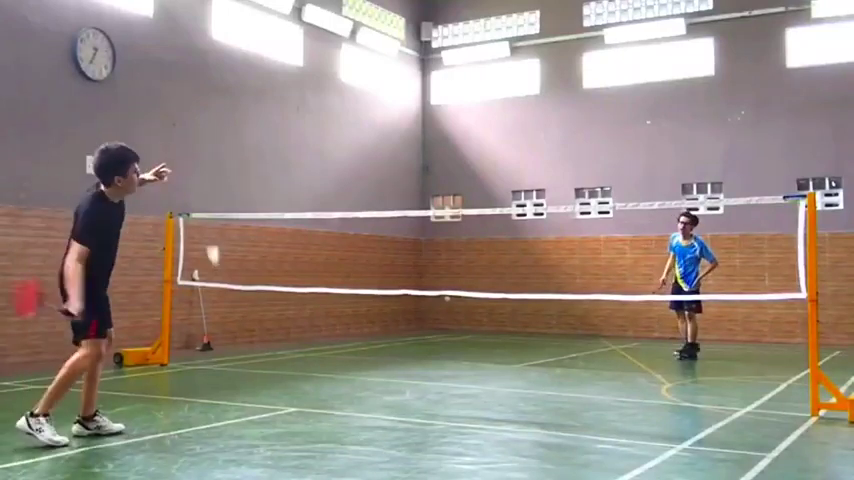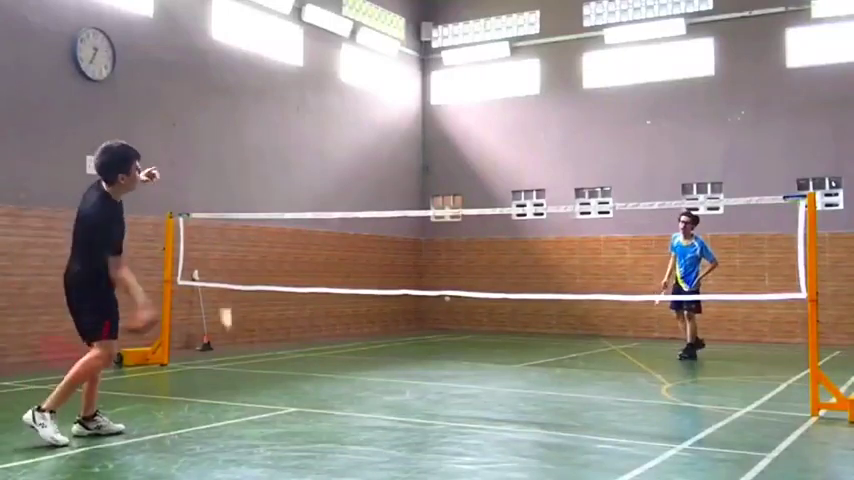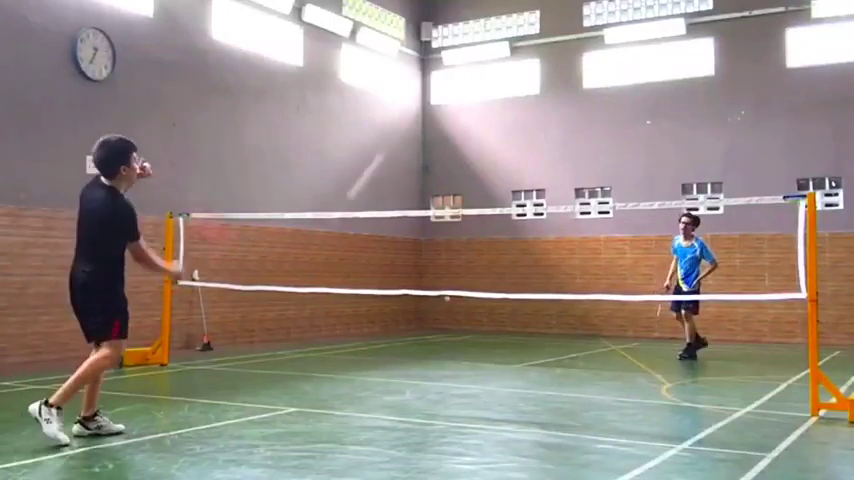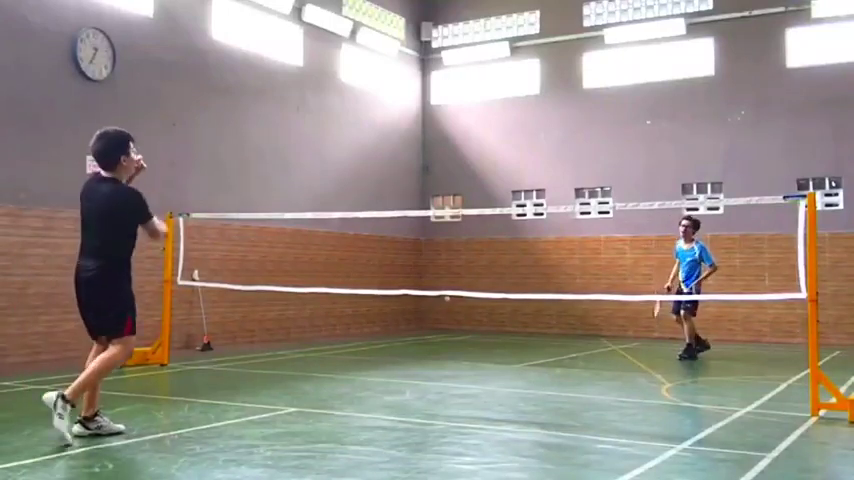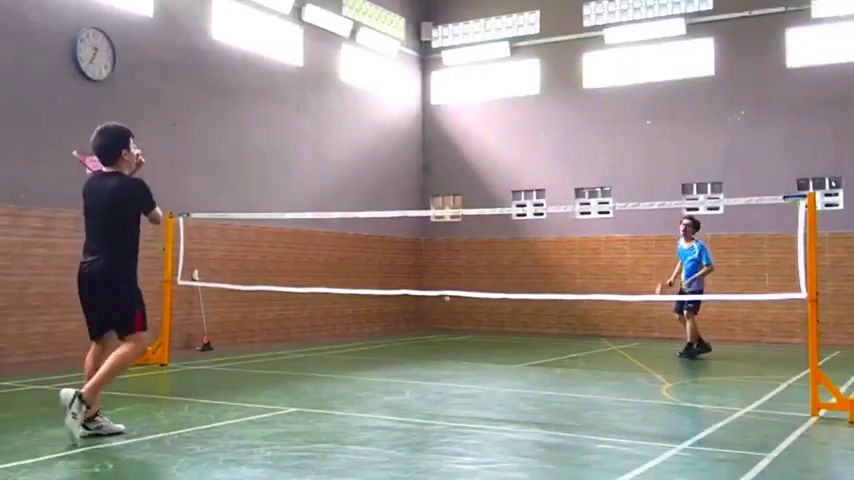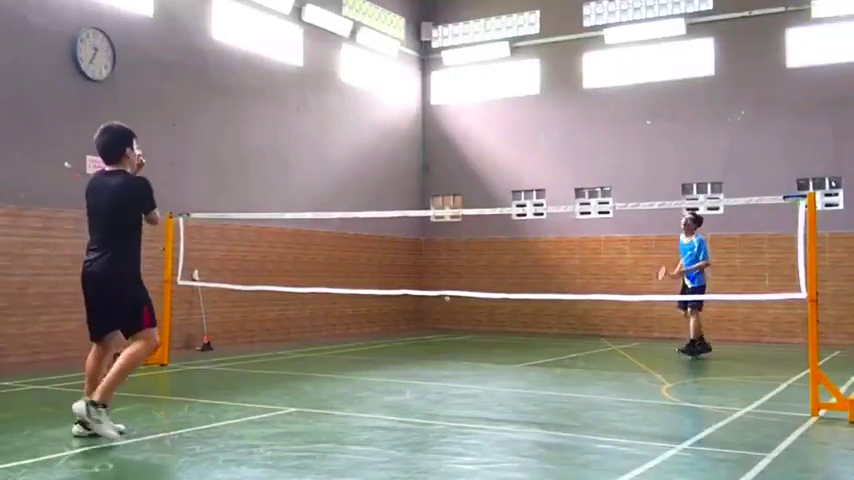
dt=0.1s
person 1, frame 1
left shoulder: (109, 194)
right shoulder: (94, 213)
left elbow: (127, 188)
right elbow: (74, 259)
left wrist: (148, 179)
right wrist: (75, 300)
left hip: (93, 285)
right hip: (84, 288)
left knee: (100, 346)
right knee: (90, 348)
left ankle: (88, 418)
right ankle: (37, 417)
person 1, frame 2
left shoulder: (103, 189)
right shoulder: (102, 213)
left elbow: (122, 186)
right elbow: (117, 269)
left wrist: (141, 179)
right wrist: (143, 304)
left hip: (93, 284)
right hip: (91, 287)
left knee: (100, 348)
right knee: (103, 351)
left ankle: (88, 417)
right ankle: (44, 411)
person 1, frame 3
left shoulder: (93, 187)
right shoulder: (120, 209)
right elbow: (140, 256)
left wrist: (134, 179)
right wrist: (169, 269)
left hip: (83, 281)
right hip: (103, 285)
left knee: (103, 346)
right knee: (111, 351)
left ankle: (89, 417)
right ankle: (52, 405)
person 1, frame 4
left shoulder: (91, 185)
right shoulder: (129, 199)
right elbow: (155, 231)
left wrist: (131, 175)
right wrist: (161, 225)
left hip: (87, 277)
right hip: (110, 281)
left knee: (104, 344)
right knee: (121, 347)
left ankle: (89, 417)
right ankle: (65, 398)
person 1, frame 5
left shoulder: (91, 183)
right shoulder: (135, 187)
right elbow: (155, 218)
left wrist: (129, 172)
left hip: (89, 274)
right hip: (116, 277)
left knee: (103, 341)
right knee: (136, 342)
left ankle: (90, 418)
right ankle: (81, 395)
person 1, frame 6
left shoulder: (94, 184)
right shoulder: (138, 186)
right elbow: (153, 220)
left hip: (93, 272)
right hip: (120, 275)
left knee: (104, 343)
right knee: (146, 340)
left ankle: (90, 417)
right ankle: (96, 401)
person 2, frame 1
left shoulder: (699, 243)
right shoulder: (674, 238)
left elbow: (714, 263)
left wrist: (700, 277)
right wrist: (665, 275)
left hip: (691, 285)
right hip: (678, 282)
left knee: (689, 315)
right knee: (679, 314)
left ankle: (691, 349)
right ankle: (690, 344)
person 2, frame 2
left shoulder: (699, 243)
right shoulder: (675, 238)
left elbow: (714, 263)
left wrist: (700, 277)
right wrist: (667, 277)
left hip: (691, 285)
right hip: (678, 283)
left knee: (689, 314)
right knee: (679, 314)
left ankle: (691, 349)
right ankle: (695, 341)
person 2, frame 3
left shoulder: (699, 244)
right shoulder: (676, 241)
left elbow: (714, 264)
left wrist: (699, 279)
right wrist: (668, 279)
left hip: (691, 286)
right hip: (679, 284)
left knee: (686, 314)
right knee: (678, 315)
left ankle: (690, 349)
right ankle: (698, 339)
person 2, frame 4
left shoulder: (699, 247)
right shoulder: (678, 245)
left elbow: (713, 267)
left wrist: (698, 281)
right wrist: (670, 281)
left hip: (692, 288)
right hip: (681, 287)
left knee: (685, 314)
right knee: (678, 317)
left ankle: (690, 349)
right ankle: (700, 342)
person 2, frame 5
left shoulder: (699, 246)
right shoulder: (680, 244)
left elbow: (710, 267)
left wrist: (693, 279)
right wrist: (673, 278)
left hip: (695, 287)
right hip: (684, 287)
left knee: (689, 314)
right knee: (680, 316)
left ankle: (690, 348)
right ankle: (701, 344)
person 2, frame 6
left shoulder: (699, 240)
right shoulder: (682, 238)
left elbow: (706, 263)
left wrist: (686, 270)
right wrist: (676, 271)
left hip: (697, 283)
right hip: (686, 282)
left knee: (692, 311)
right knee: (686, 312)
left ankle: (692, 345)
right ankle: (702, 343)
